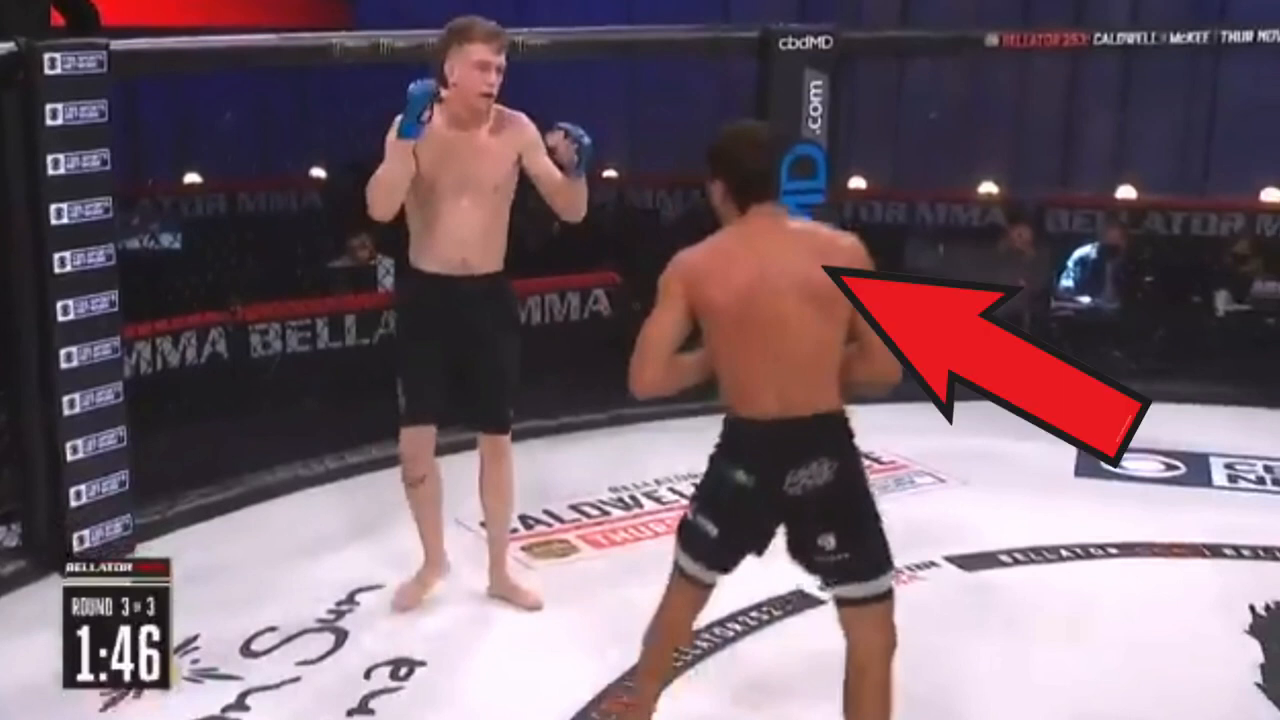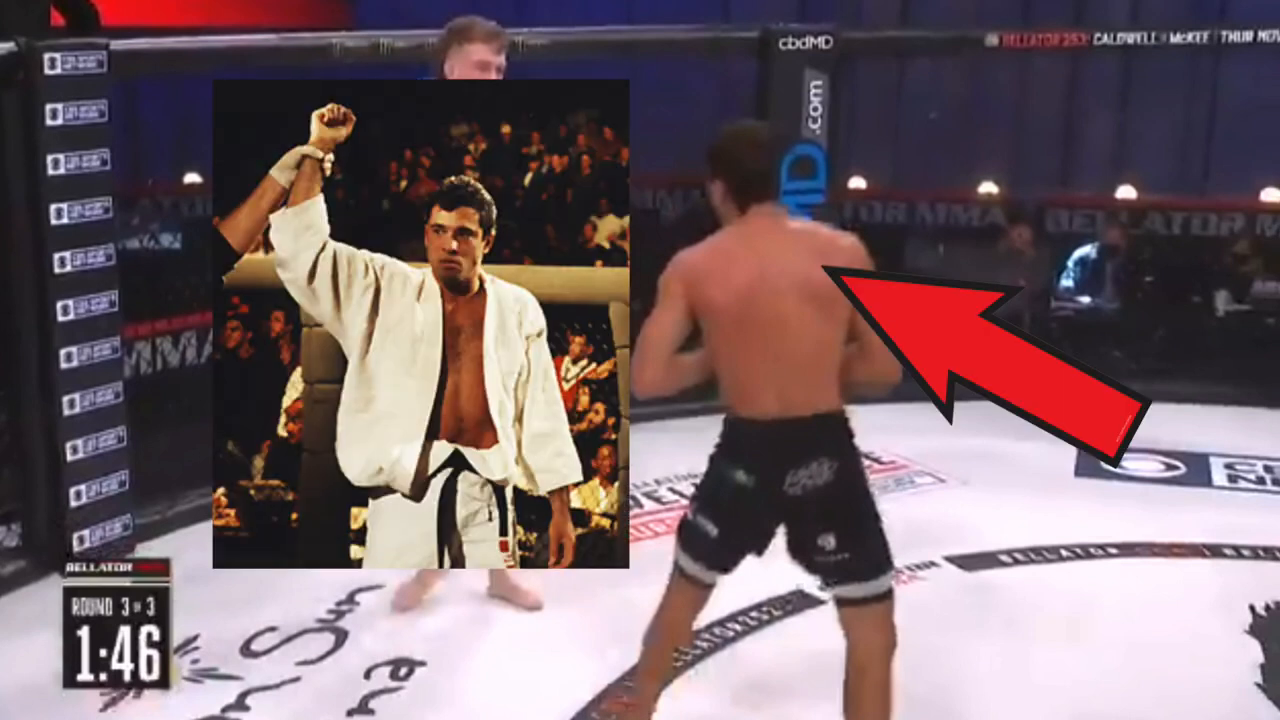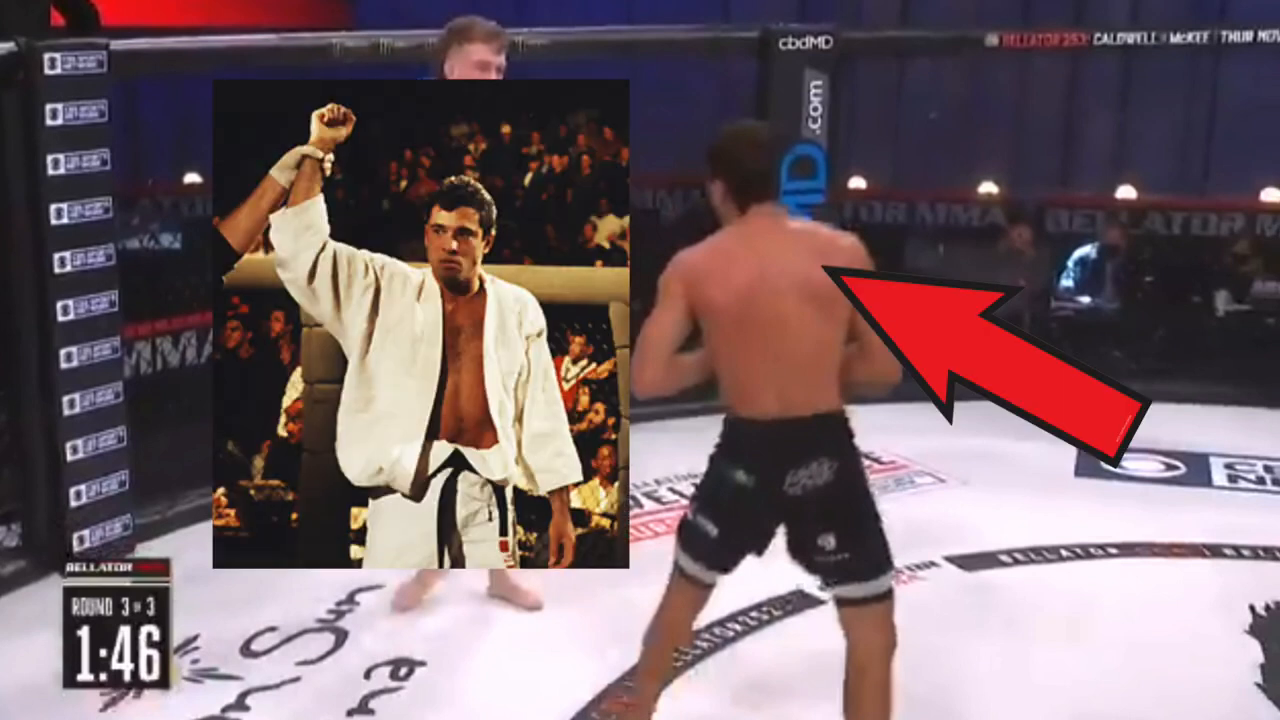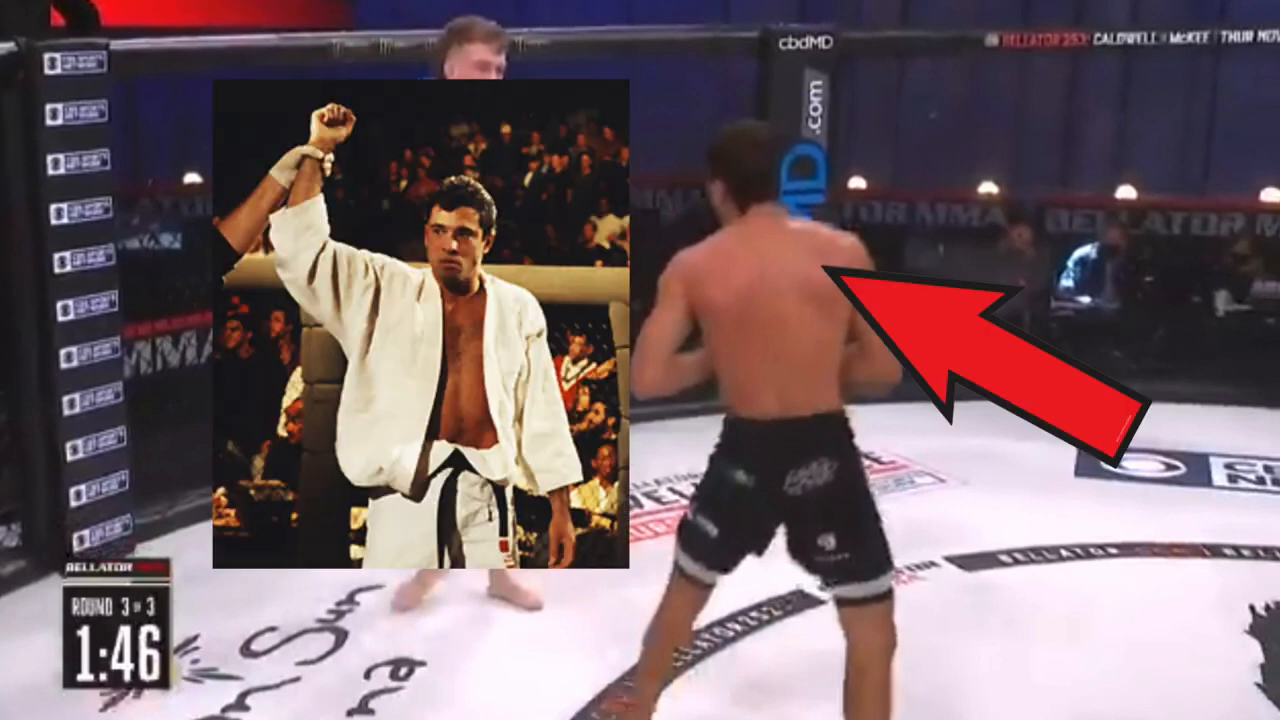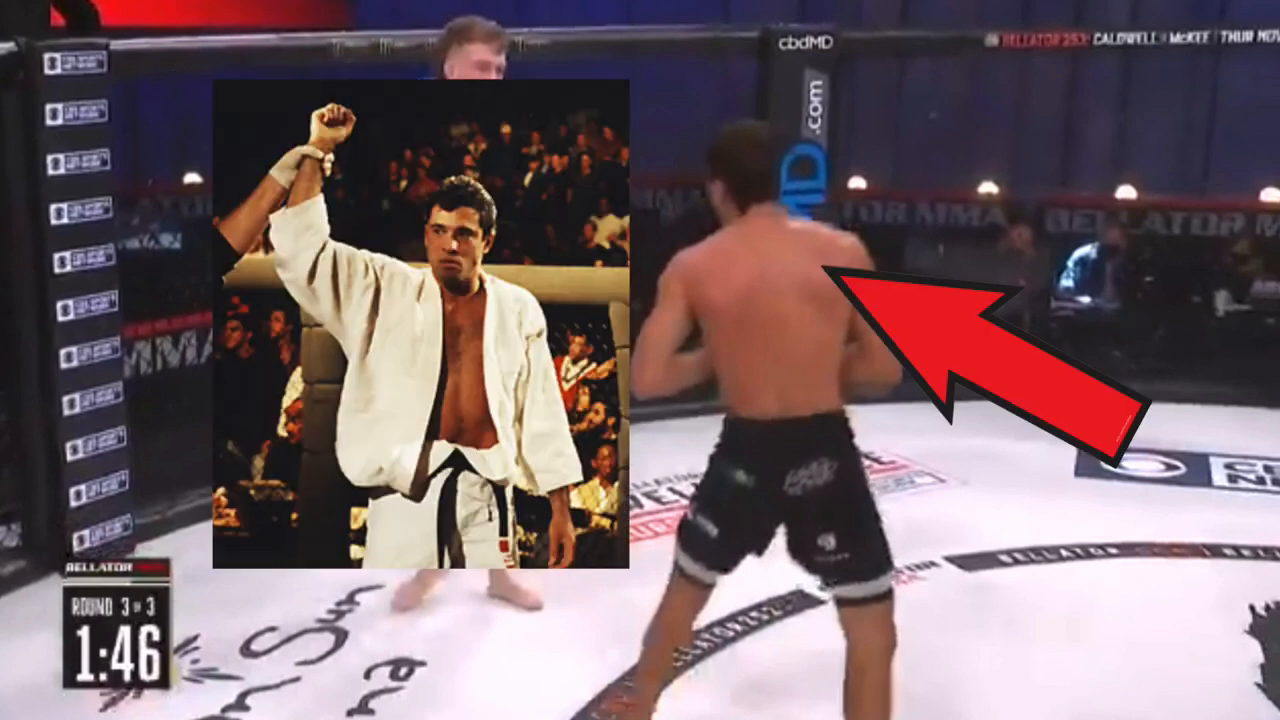
dt=0.5s
person 1, frame 1
left shoulder: (691, 266)
right shoulder: (843, 250)
left elbow: (646, 380)
right elbow: (885, 369)
left hip: (745, 452)
right hip: (824, 452)
left knee: (683, 591)
right knee: (872, 631)
person 1, frame 2
left shoulder: (691, 266)
right shoulder: (843, 251)
left elbow: (646, 379)
right elbow: (885, 368)
left hip: (745, 452)
right hip: (824, 452)
left knee: (683, 592)
right knee: (872, 632)
person 1, frame 3
left shoulder: (692, 266)
right shoulder: (844, 250)
left elbow: (646, 380)
right elbow: (885, 368)
left hip: (745, 452)
right hip: (825, 452)
left knee: (683, 591)
right knee: (872, 631)
person 1, frame 4
left shoulder: (692, 266)
right shoulder: (843, 251)
left elbow: (646, 380)
right elbow: (885, 368)
left hip: (745, 452)
right hip: (825, 453)
left knee: (683, 591)
right knee: (872, 632)
person 1, frame 5
left shoulder: (692, 266)
right shoulder: (844, 250)
left elbow: (647, 379)
right elbow: (885, 369)
left hip: (745, 452)
right hip: (825, 452)
left knee: (683, 591)
right knee: (872, 632)
person 2, frame 1
left shoulder: (516, 131)
right shoulder: (412, 127)
left elbow: (572, 211)
right elbow: (380, 209)
left wrist: (573, 167)
right wrist: (409, 133)
left hip: (489, 297)
right hip: (425, 295)
left knee: (496, 441)
right knee: (415, 443)
left ankle: (499, 570)
right ankle: (432, 561)
person 2, frame 2
left shoulder: (517, 310)
right shoulder: (385, 291)
left elbow: (541, 411)
right elbow: (303, 251)
left wrist: (561, 510)
right wrist: (316, 152)
left hip: (482, 488)
right hip: (405, 488)
left knee: (495, 603)
right knee: (396, 603)
person 2, frame 3
left shoulder: (517, 309)
right shoulder: (385, 291)
left elbow: (540, 411)
right elbow: (302, 250)
left wrist: (560, 510)
right wrist: (318, 150)
left hip: (483, 491)
right hip: (405, 490)
person 2, frame 4
left shoulder: (517, 309)
right shoulder: (384, 290)
left elbow: (540, 411)
right elbow: (301, 251)
left wrist: (561, 511)
right wrist: (318, 150)
left hip: (482, 492)
right hip: (406, 493)
person 2, frame 5
left shoulder: (517, 309)
right shoulder: (385, 290)
left elbow: (540, 411)
right elbow: (301, 249)
left wrist: (561, 509)
right wrist: (318, 151)
left hip: (482, 492)
right hip: (405, 492)
